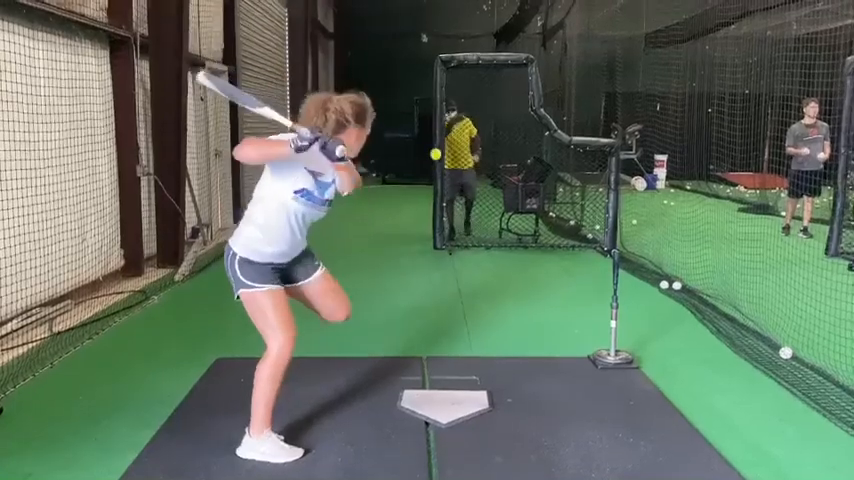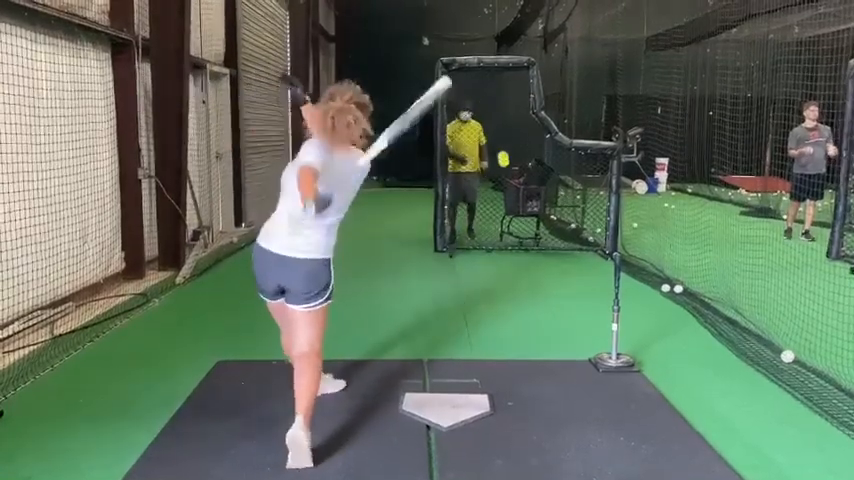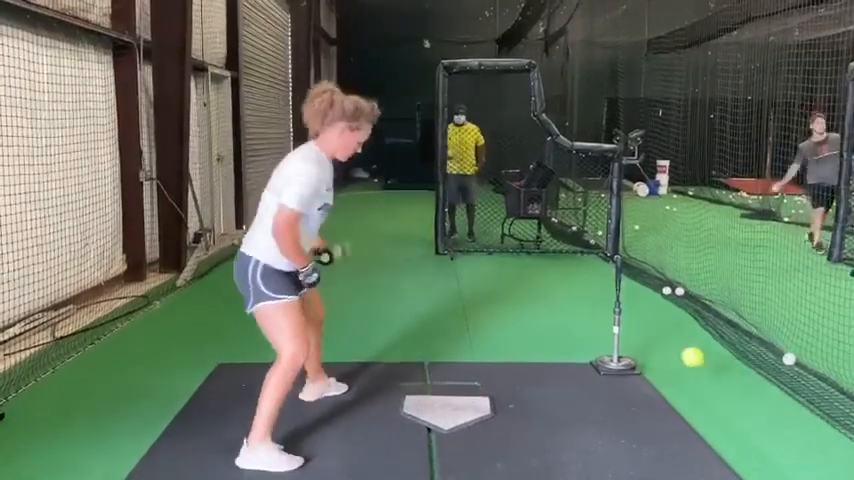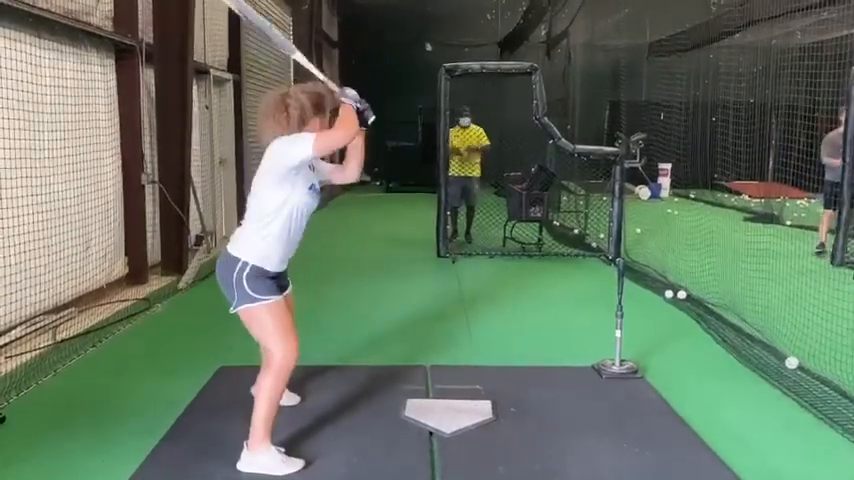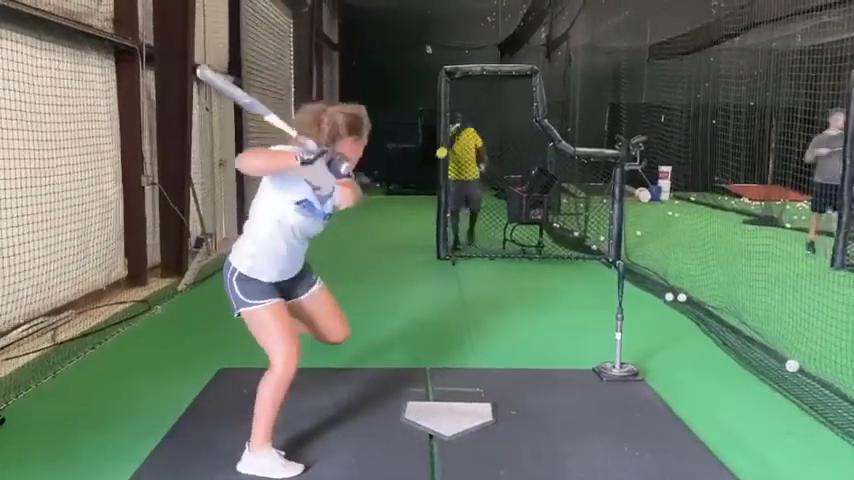
dt=1s
person 1, frame 1
left shoulder: (335, 161)
right shoulder: (295, 146)
left elbow: (351, 184)
right elbow: (243, 151)
left wrist: (336, 158)
right wrist: (295, 145)
left hip: (293, 253)
right hip: (250, 257)
left knee: (340, 312)
right knee: (282, 341)
right ankle: (257, 436)
person 1, frame 2
left shoulder: (315, 150)
right shoulder: (360, 164)
left elbow: (308, 173)
left wrist: (312, 195)
right wrist: (305, 101)
left hip: (269, 255)
right hip: (312, 265)
left knee: (291, 331)
right knee: (307, 349)
left ankle: (313, 381)
right ankle: (301, 425)
person 1, frame 3
left shoulder: (320, 163)
right shoulder: (307, 166)
right elbow: (282, 230)
left wrist: (320, 246)
right wrist: (306, 267)
left hip: (286, 266)
right hip: (261, 268)
left knee: (314, 322)
right knee: (293, 354)
left ankle: (316, 382)
right ankle: (256, 445)
person 1, frame 4
left shoulder: (308, 162)
right shoulder: (286, 149)
left elbow: (349, 173)
right elbow: (344, 134)
left wrist: (360, 124)
right wrist: (348, 104)
left hip: (269, 266)
right hip: (245, 268)
left knee: (280, 333)
right knee: (285, 351)
left ankle: (265, 384)
right ankle: (257, 450)
person 1, frame 5
left shoulder: (331, 177)
right shoulder: (291, 160)
left elbow: (349, 200)
right elbow: (245, 161)
left wrist: (342, 173)
right wrist: (298, 157)
left hip: (293, 270)
right hip: (249, 274)
left knee: (338, 334)
right knee: (286, 358)
left ankle: (282, 333)
person 2, frame 1
left shoulder: (824, 127)
right shoulder: (795, 128)
left elbow: (827, 144)
right elbow: (788, 149)
left wrist: (826, 155)
right wrist: (799, 151)
left hip: (816, 169)
right hip: (798, 168)
left knee: (810, 198)
right knee: (793, 198)
left ankle: (805, 228)
right ankle: (786, 225)
person 2, frame 2
left shoulder: (826, 130)
right shoulder: (796, 132)
left elbow: (830, 148)
right elbow: (790, 152)
left wrist: (833, 151)
right wrist: (801, 152)
left hip: (818, 172)
right hip: (800, 172)
left knee: (812, 202)
right knee: (795, 202)
left ankle: (806, 231)
right ankle: (788, 228)
person 2, frame 3
left shoulder: (837, 139)
right shoulder: (805, 146)
right elbow: (795, 166)
right wrist: (783, 182)
left hip: (833, 184)
right hip: (815, 183)
left knee: (824, 212)
right knee: (819, 210)
left ankle: (812, 232)
right ankle: (817, 242)
person 2, frame 4
right shoulder: (831, 137)
right elbow: (824, 159)
right wrist: (841, 163)
right hip: (833, 180)
right knee: (829, 212)
right ankle: (821, 242)
person 2, frame 5
left shoulder: (846, 138)
right shoulder: (819, 139)
right elbow: (808, 159)
right wrist: (816, 152)
left hip: (840, 183)
right hip: (822, 182)
left knee: (839, 215)
right knee: (817, 213)
right ankle: (811, 241)
person 3, frame 1
left shoulder: (466, 122)
left elbow: (475, 137)
right elbow: (444, 133)
left wrist: (476, 152)
right wrist: (453, 122)
left hip: (467, 166)
right hip: (450, 168)
left knee: (470, 197)
right knee: (449, 199)
left ankle: (467, 222)
right ankle: (451, 228)
person 3, frame 2
left shoulder: (477, 126)
right shoulder: (450, 128)
left elbow: (483, 145)
right elbow: (445, 148)
left wrist: (484, 160)
right wrist: (457, 158)
left hip: (473, 170)
right hip: (455, 170)
left knee: (472, 201)
right knee: (453, 202)
left ankle: (470, 228)
right ankle: (452, 231)
person 3, frame 3
left shoulder: (474, 129)
right shoulder: (446, 130)
left elbow: (480, 146)
left wrist: (481, 162)
left hip: (469, 171)
right hip: (452, 171)
left knee: (470, 202)
right knee: (451, 201)
left ankle: (471, 231)
right ankle: (452, 227)
person 3, frame 4
left shoulder: (478, 131)
right shoulder: (452, 132)
left elbow: (486, 147)
left wrist: (476, 148)
right wrist: (452, 151)
left hip: (472, 174)
right hip: (455, 174)
left knee: (471, 205)
right knee: (453, 204)
left ankle: (468, 232)
right ankle: (454, 230)
person 3, frame 5
left shoulder: (472, 132)
right shoulder: (448, 137)
left elbow: (481, 148)
right elbow: (447, 150)
left wrist: (482, 162)
right wrist: (455, 134)
left hip: (472, 177)
right hip: (455, 178)
left knee: (475, 207)
right knee: (454, 209)
left ankle: (470, 231)
right ankle: (456, 239)
